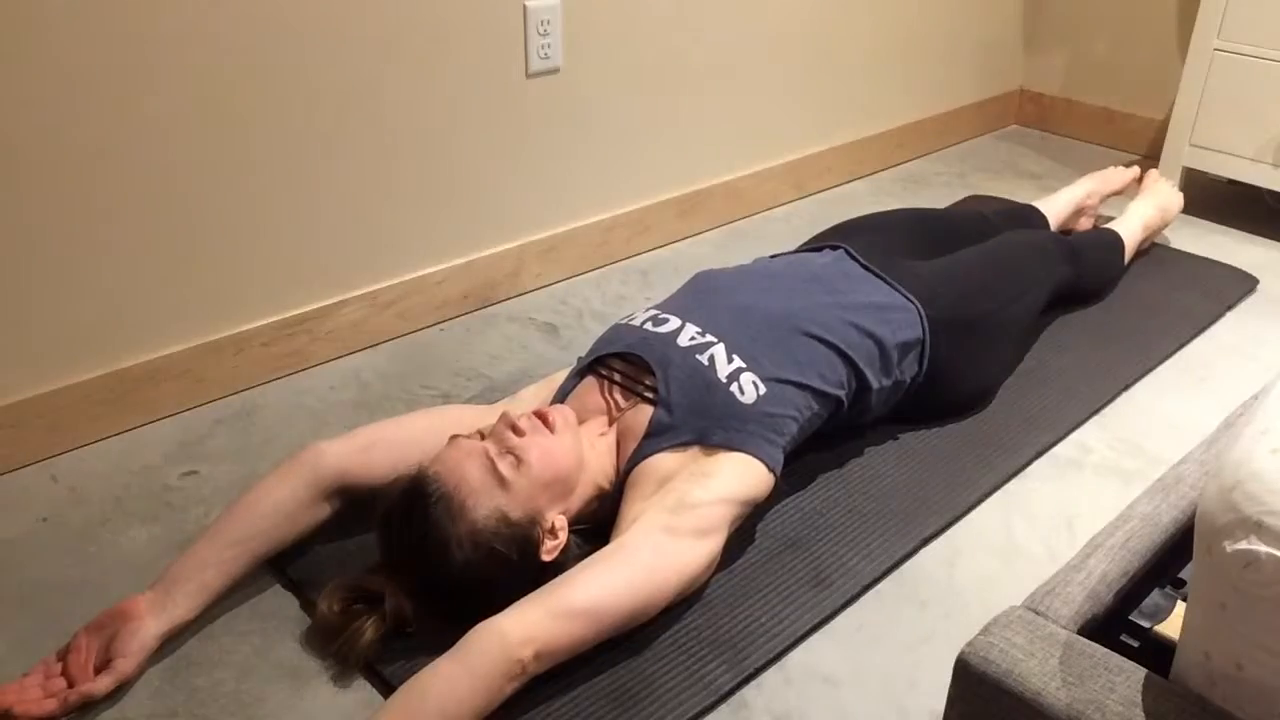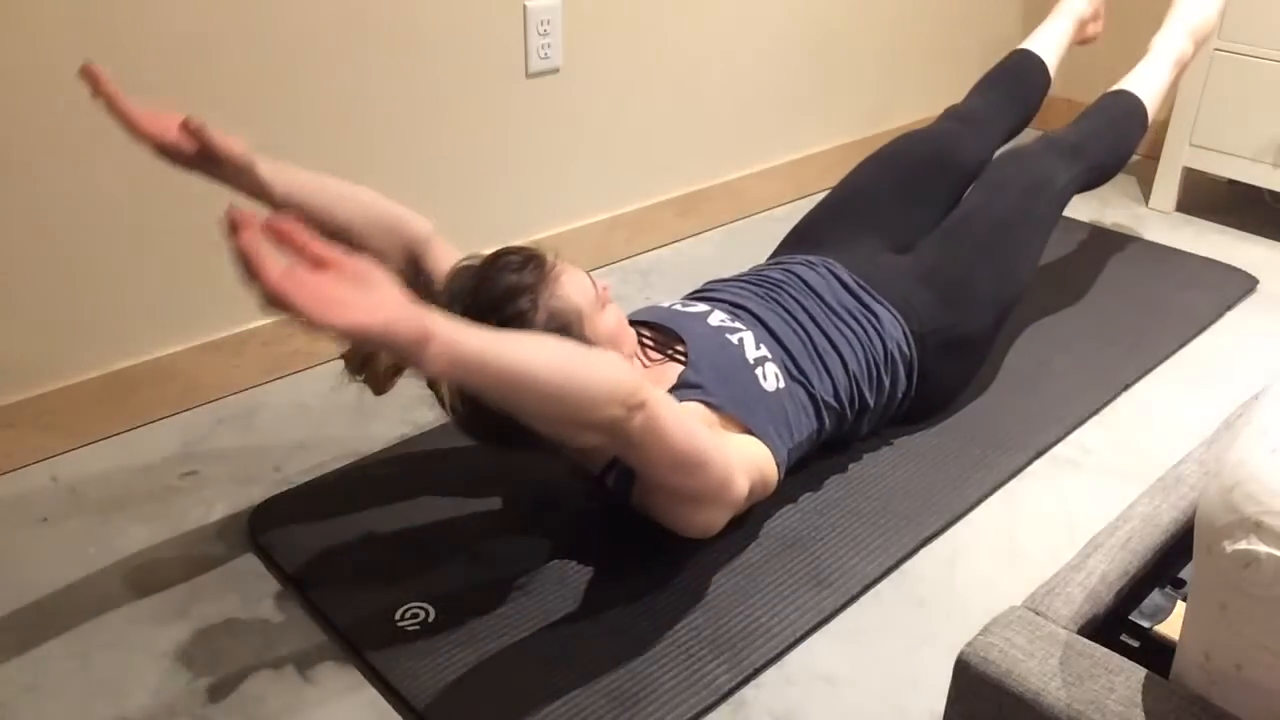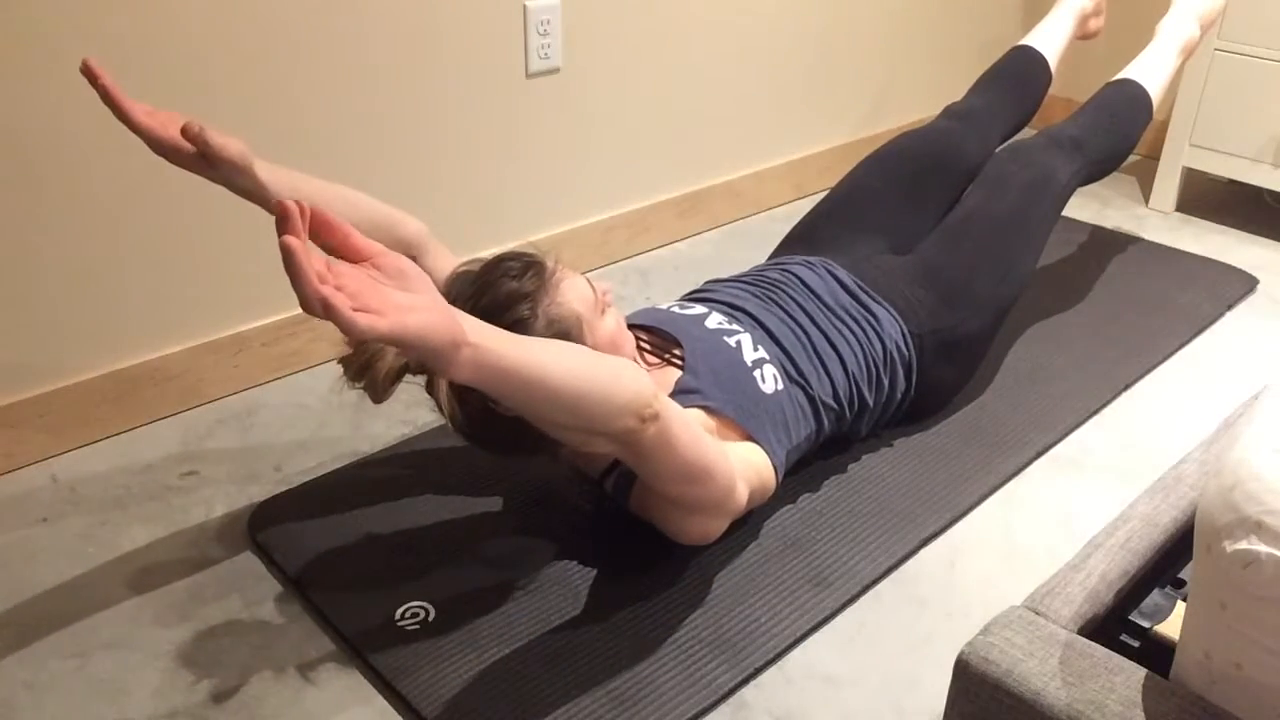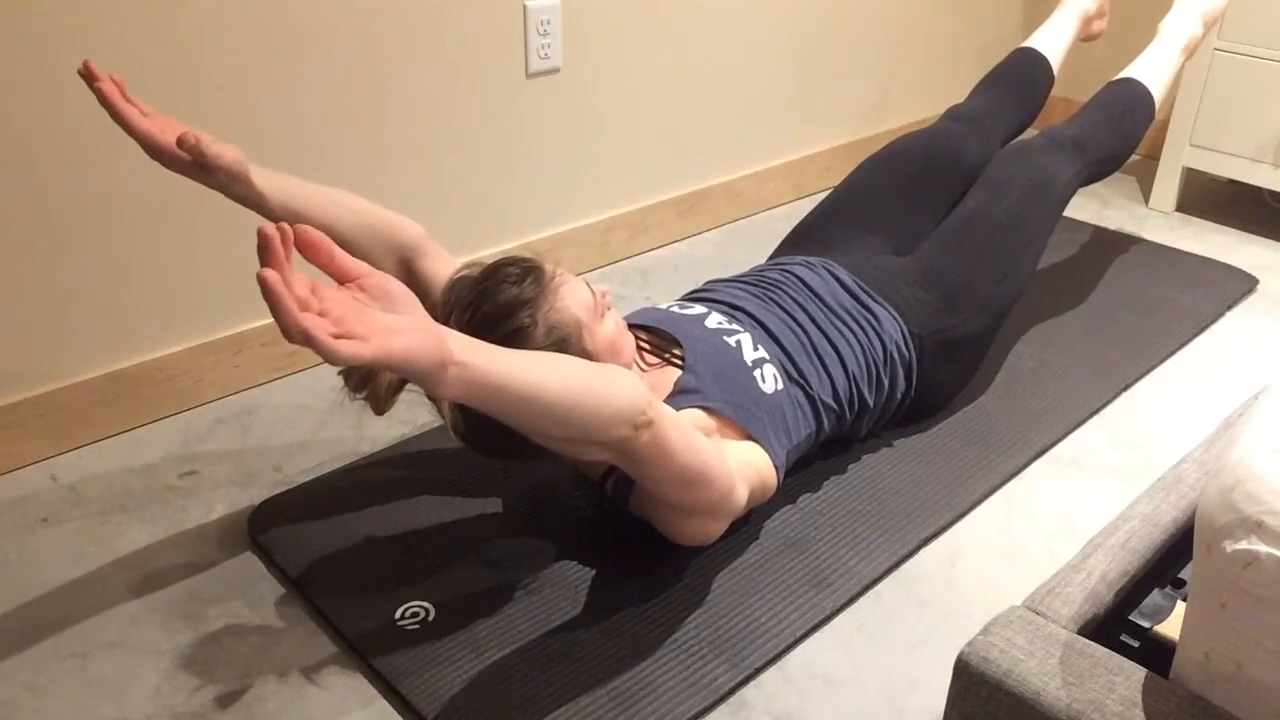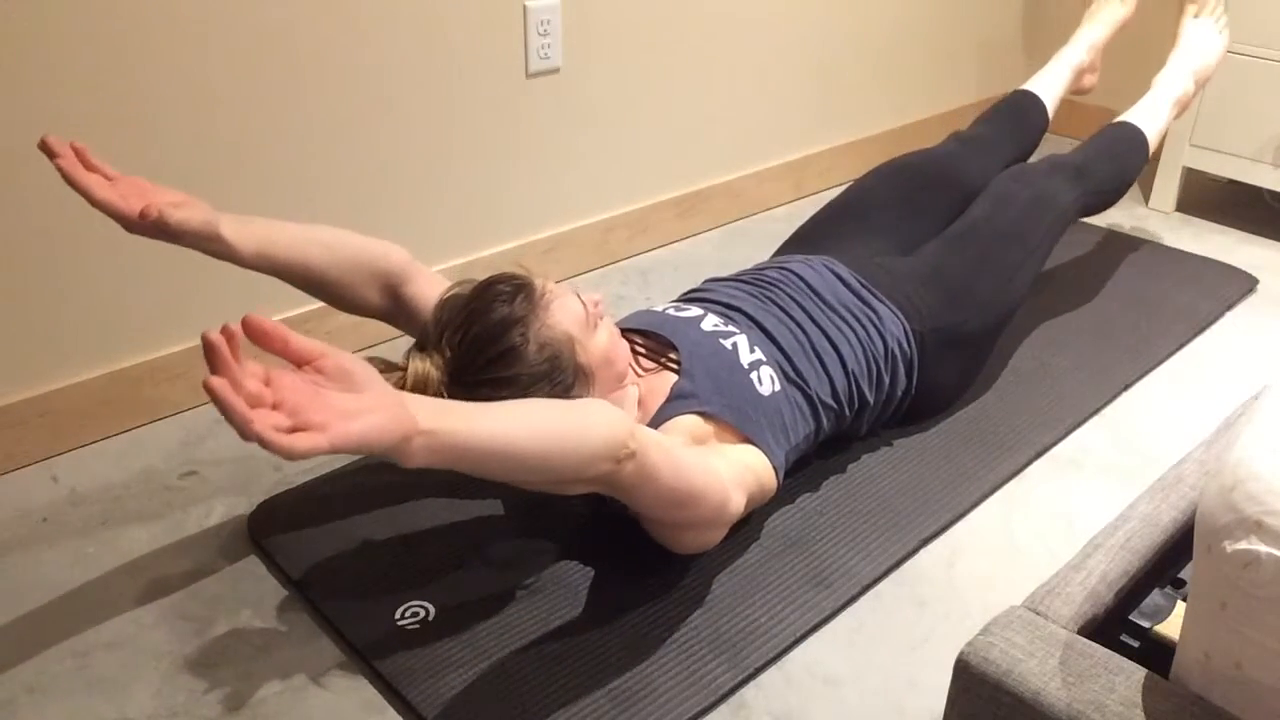
dt=1s
person 1, frame 1
left shoulder: (562, 402)
right shoulder: (685, 499)
left hip: (835, 263)
right hip: (919, 333)
left knee: (978, 218)
right knee: (1044, 262)
left ankle: (1087, 198)
right ankle: (1129, 217)
person 1, frame 2
left shoulder: (601, 363)
right shoulder: (687, 475)
left elbow: (417, 242)
right elbow: (624, 401)
left wrist: (238, 168)
right wrist: (415, 331)
left hip: (807, 275)
right hip: (909, 333)
left knee: (963, 136)
right knee: (1044, 166)
person 1, frame 3
left shoulder: (598, 384)
right shoulder: (692, 483)
left elbow: (415, 248)
right elbow: (641, 410)
left wrist: (233, 167)
right wrist: (445, 336)
left hip: (806, 274)
right hip: (908, 330)
left knee: (962, 136)
right knee: (1041, 162)
person 1, frame 4
left shoulder: (597, 360)
right shoulder: (693, 483)
left elbow: (411, 251)
right elbow: (634, 416)
left wrist: (228, 172)
right wrist: (434, 355)
left hip: (804, 274)
right hip: (907, 331)
left knee: (963, 138)
right knee: (1043, 162)
person 1, frame 5
left shoulder: (587, 368)
right shoulder: (693, 485)
left elbow: (394, 278)
right elbow: (621, 451)
left wrist: (197, 224)
right wrist: (402, 425)
left hip: (804, 275)
right hip: (908, 331)
left knee: (972, 154)
right knee: (1049, 187)
